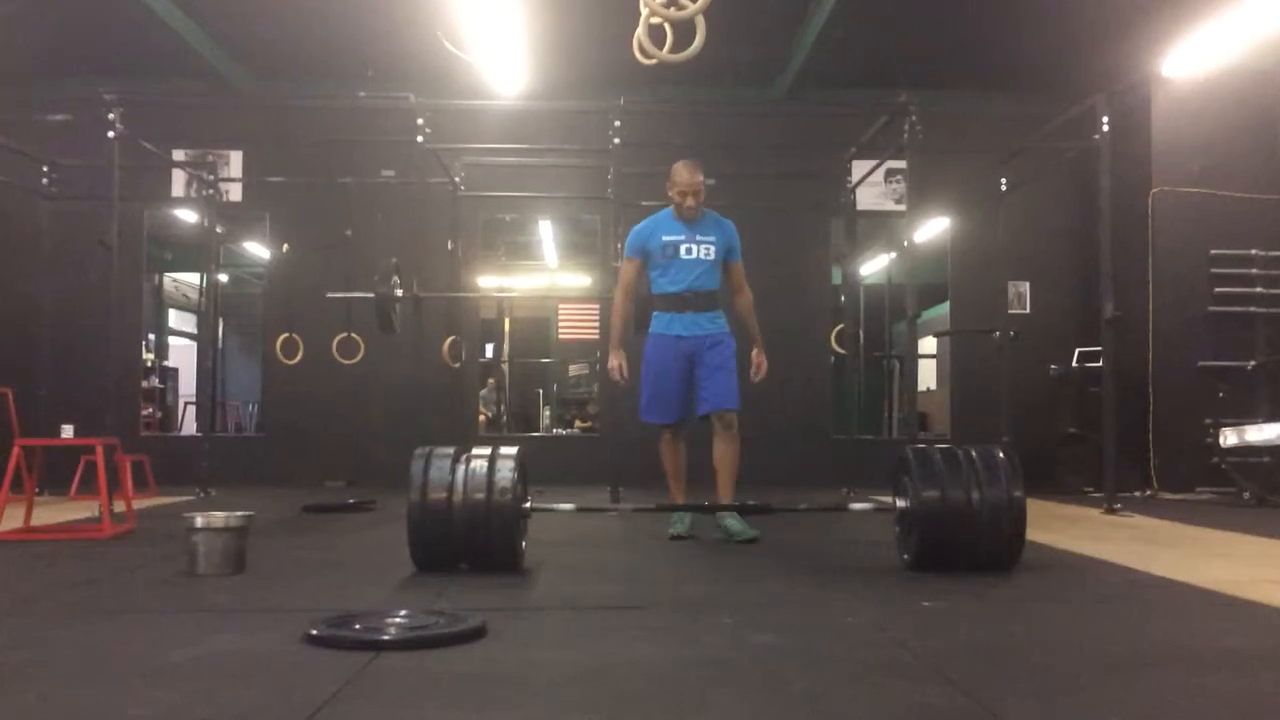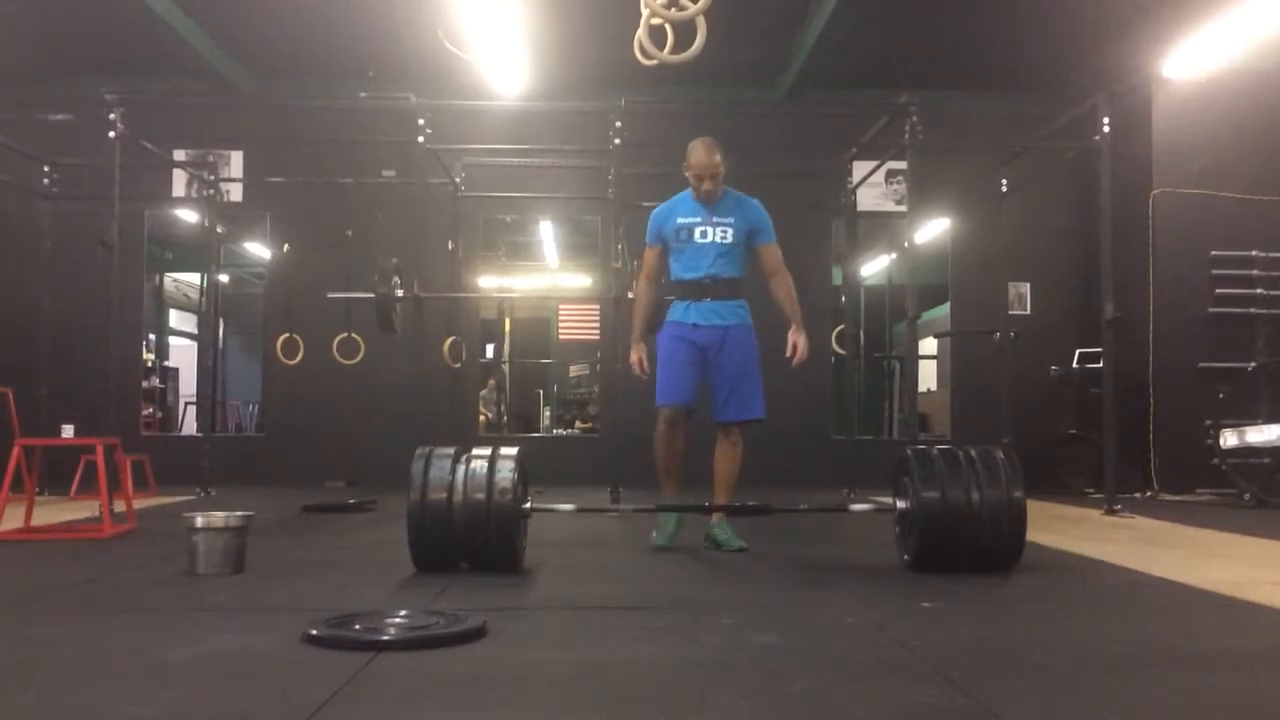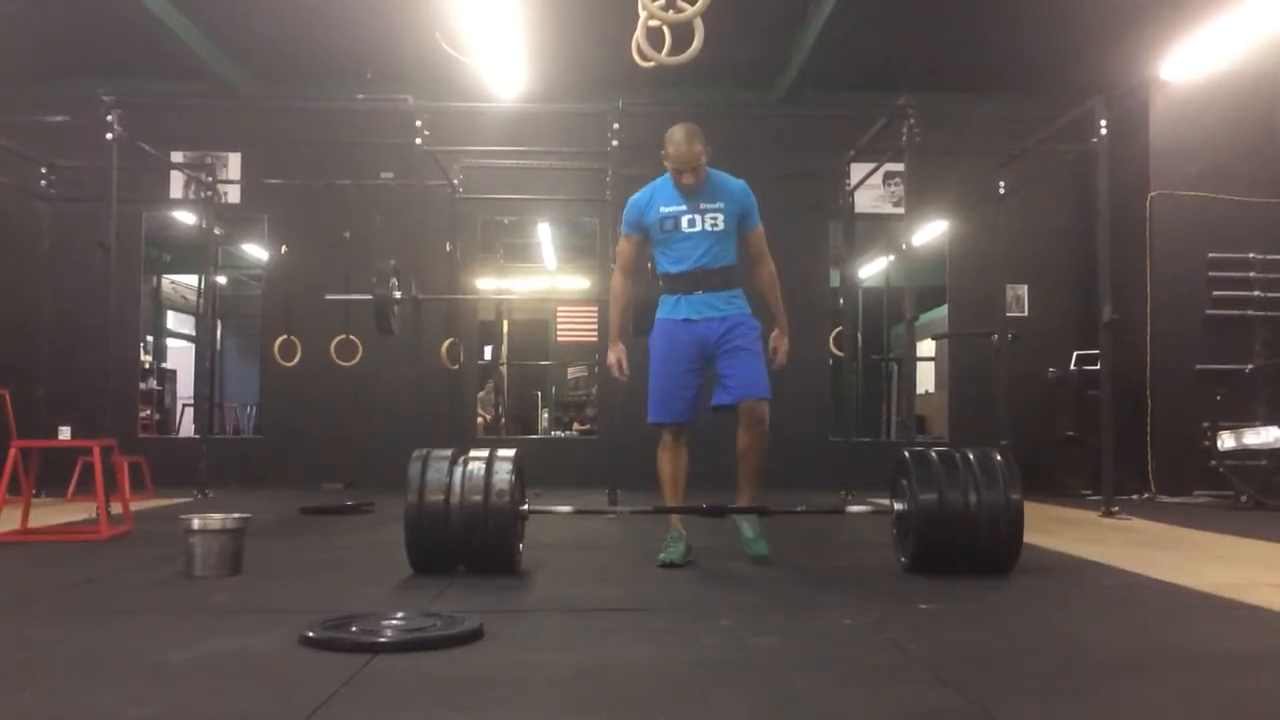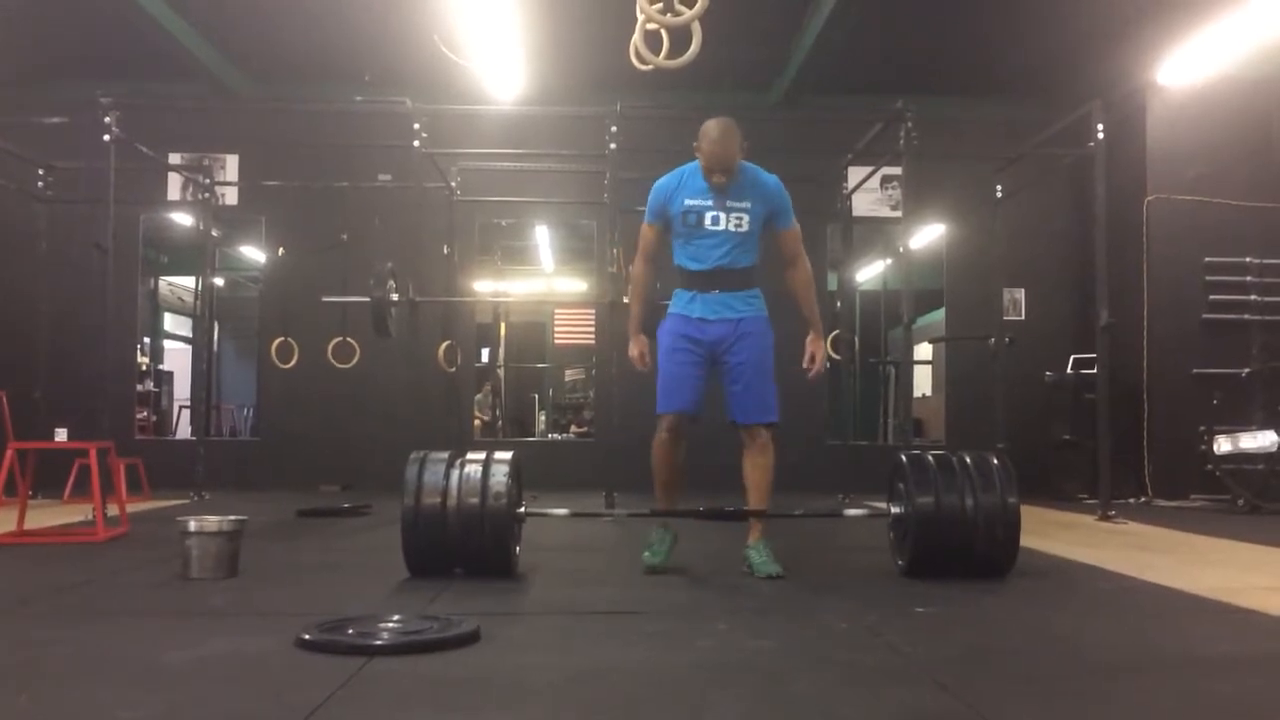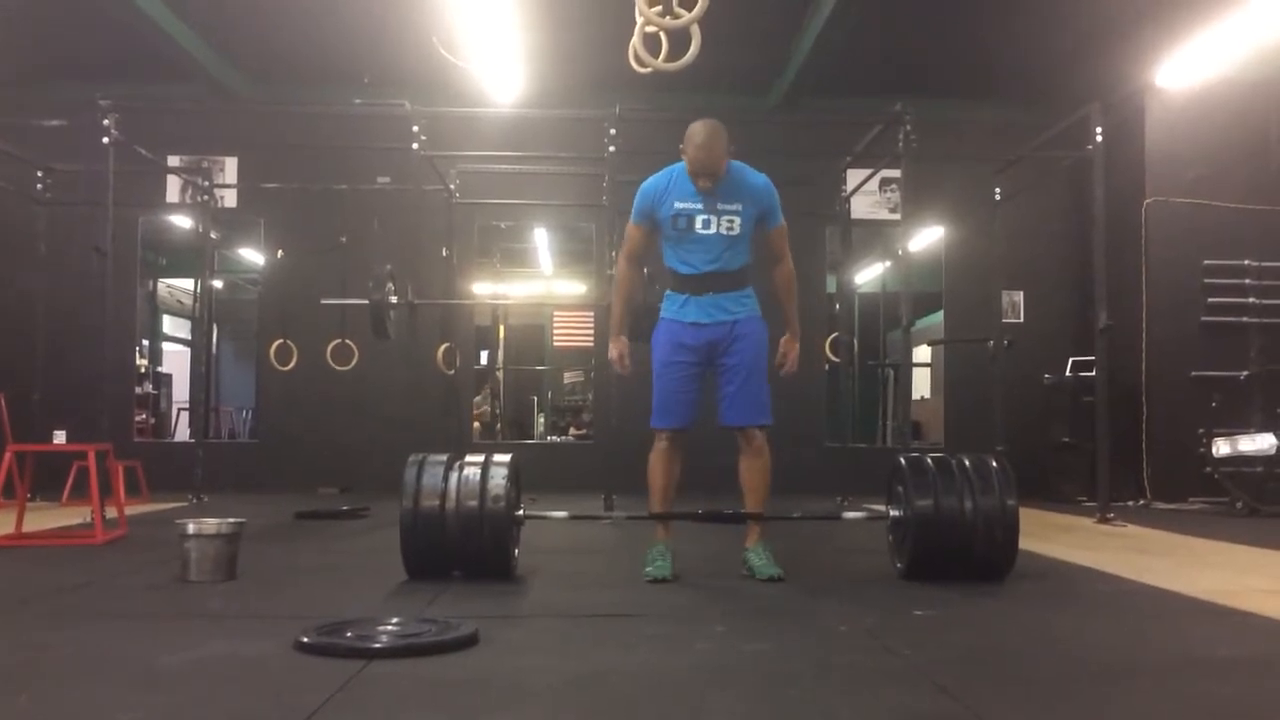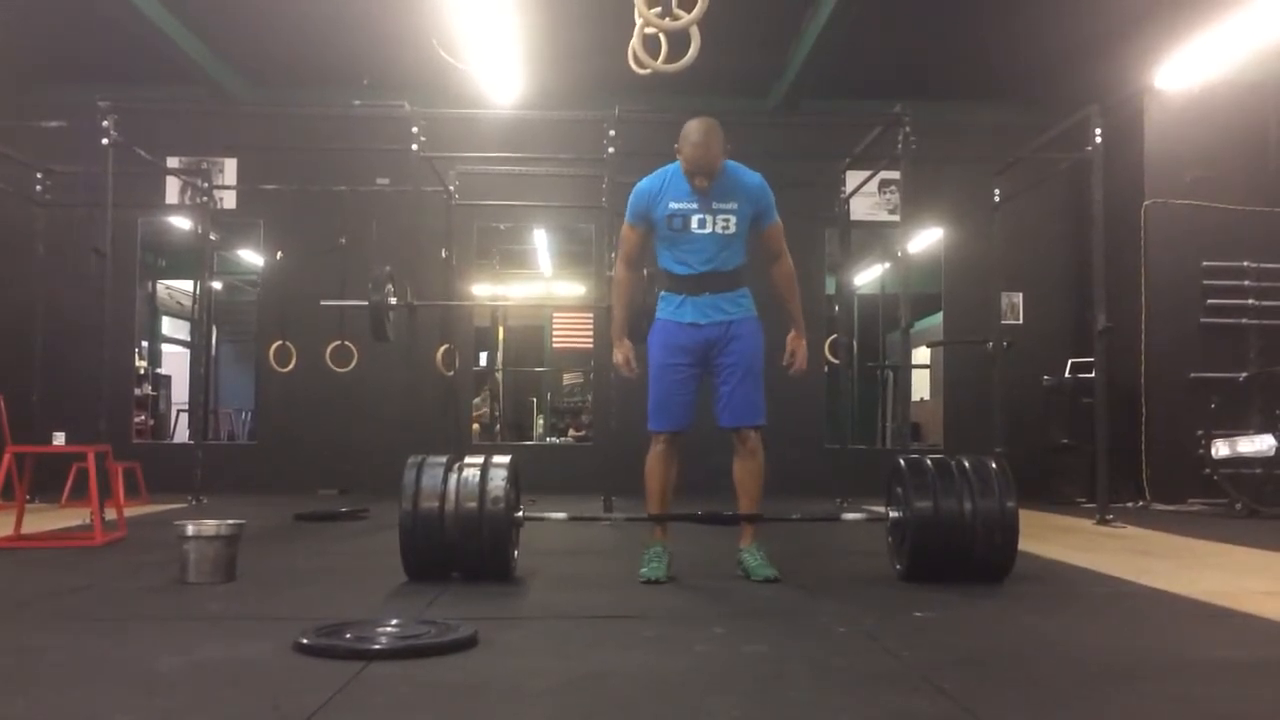
dt=0.5s
person 1, frame 1
left shoulder: (725, 230)
right shoulder: (645, 232)
left elbow: (741, 292)
right elbow: (625, 291)
left wrist: (758, 345)
right wrist: (615, 347)
left hip: (713, 333)
right hip: (666, 334)
left knee: (725, 419)
right knee: (671, 427)
left ankle: (727, 510)
right ankle: (680, 509)
person 1, frame 2
left shoulder: (751, 211)
right shoulder: (664, 215)
left elbow: (776, 273)
right elbow: (648, 280)
left wrist: (797, 325)
right wrist: (636, 339)
left hip: (734, 325)
right hip: (682, 323)
left knee: (732, 425)
right knee: (670, 413)
left ankle: (718, 520)
right ankle: (669, 505)
person 1, frame 3
left shoulder: (737, 193)
right shoulder: (643, 203)
left elbow: (761, 263)
right elbow: (623, 273)
left wrist: (781, 326)
right wrist: (614, 339)
left hip: (731, 315)
right hip: (675, 320)
left knee: (754, 409)
right knee: (672, 428)
left ankle: (745, 507)
right ankle: (676, 531)
person 1, frame 4
left shoulder: (769, 190)
right shoulder: (667, 189)
left elbow: (795, 262)
right elbow: (645, 261)
left wrist: (815, 331)
right wrist: (634, 331)
left hip: (746, 318)
right hip: (686, 316)
left knee: (756, 429)
right knee: (670, 421)
left ankle: (755, 541)
right ankle: (663, 525)
person 1, frame 5
left shoulder: (758, 189)
right shoulder: (655, 190)
left elbow: (781, 260)
right elbow: (629, 262)
left wrist: (793, 332)
right wrist: (616, 332)
left hip: (740, 320)
right hip: (679, 321)
left knee: (751, 432)
right knee: (667, 433)
left ankle: (754, 543)
right ankle: (661, 544)
person 1, frame 6
left shoulder: (753, 188)
right shoulder: (649, 191)
left elbow: (778, 258)
right elbow: (626, 264)
left wrist: (798, 329)
right wrist: (619, 336)
left hip: (736, 320)
right hip: (674, 321)
left knee: (747, 433)
right knee: (663, 435)
left ankle: (748, 544)
right ankle: (657, 545)
